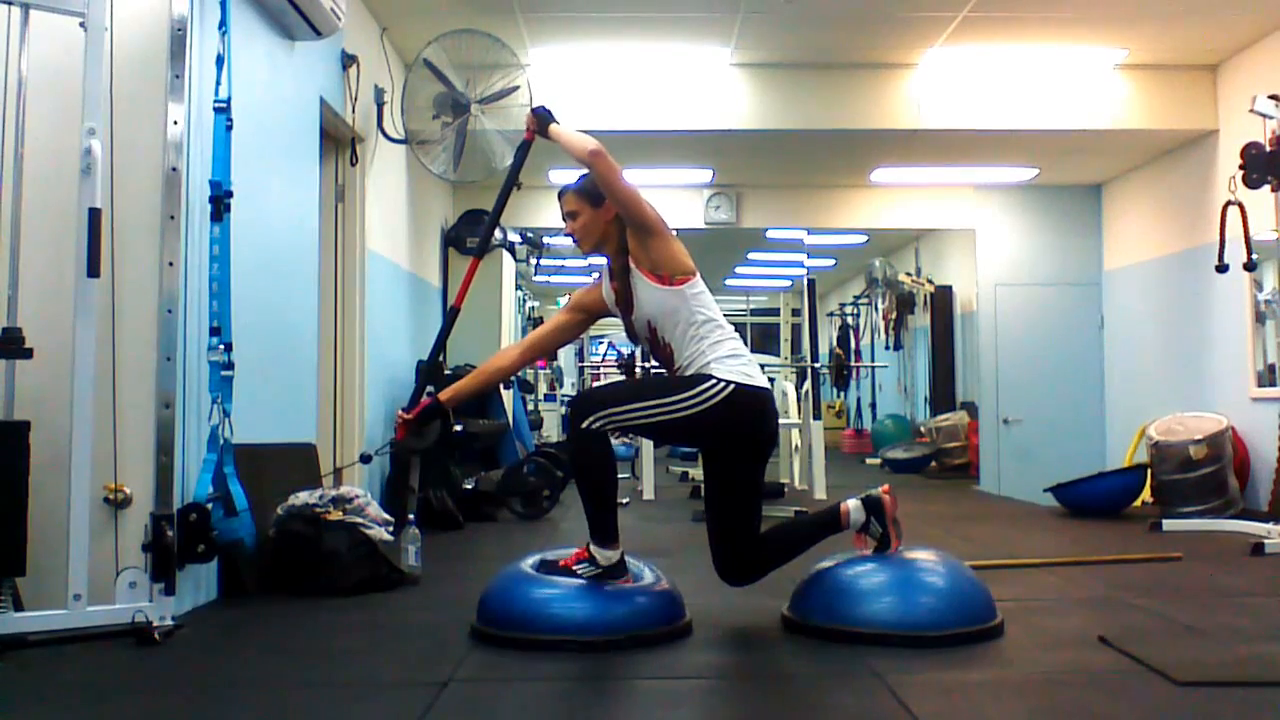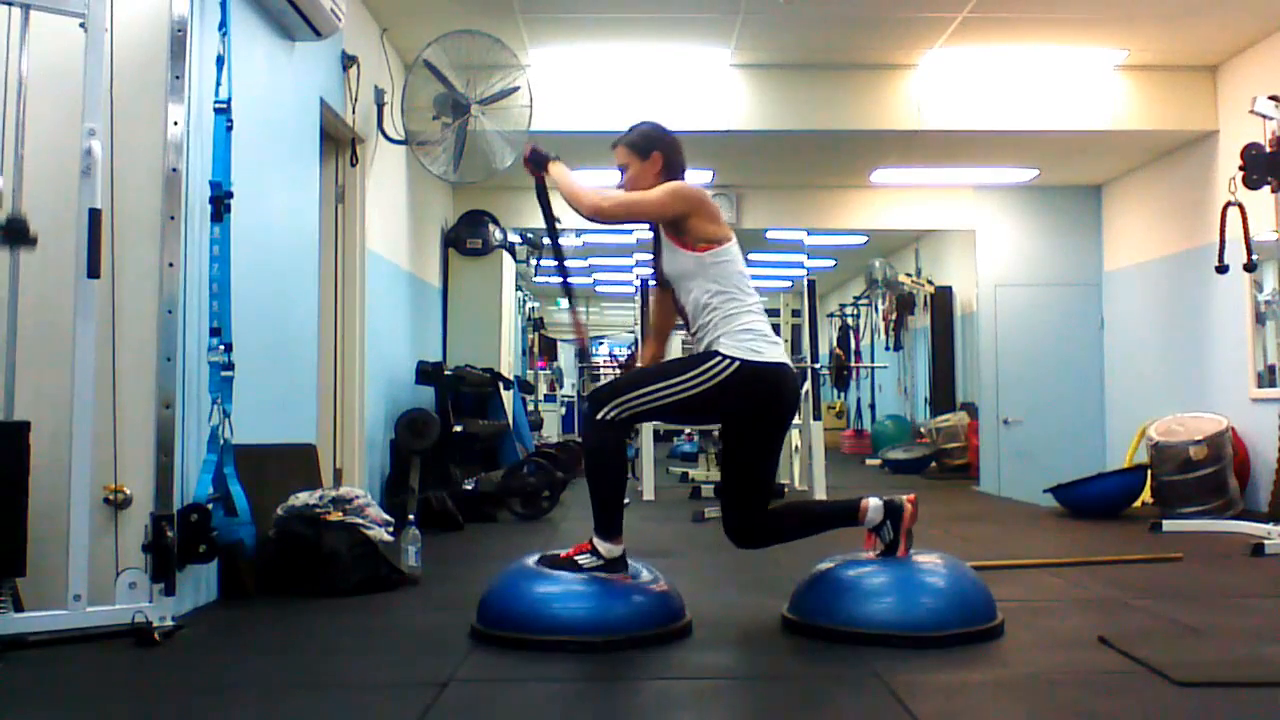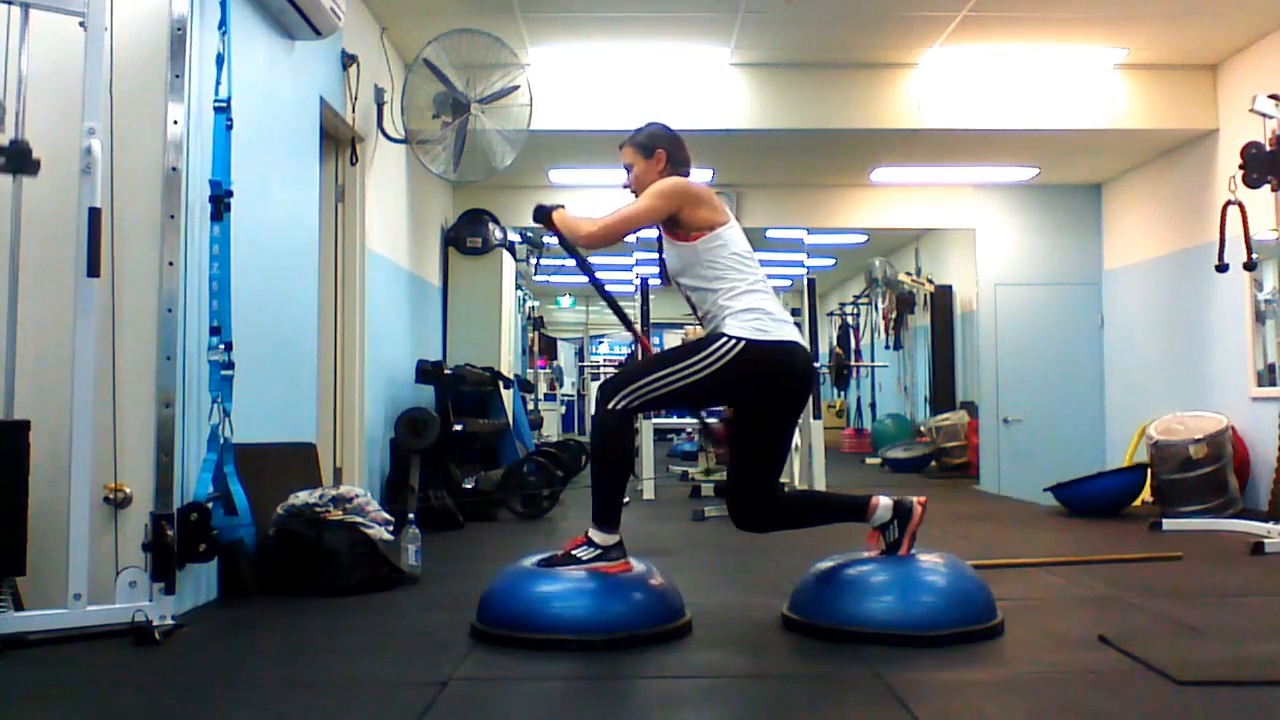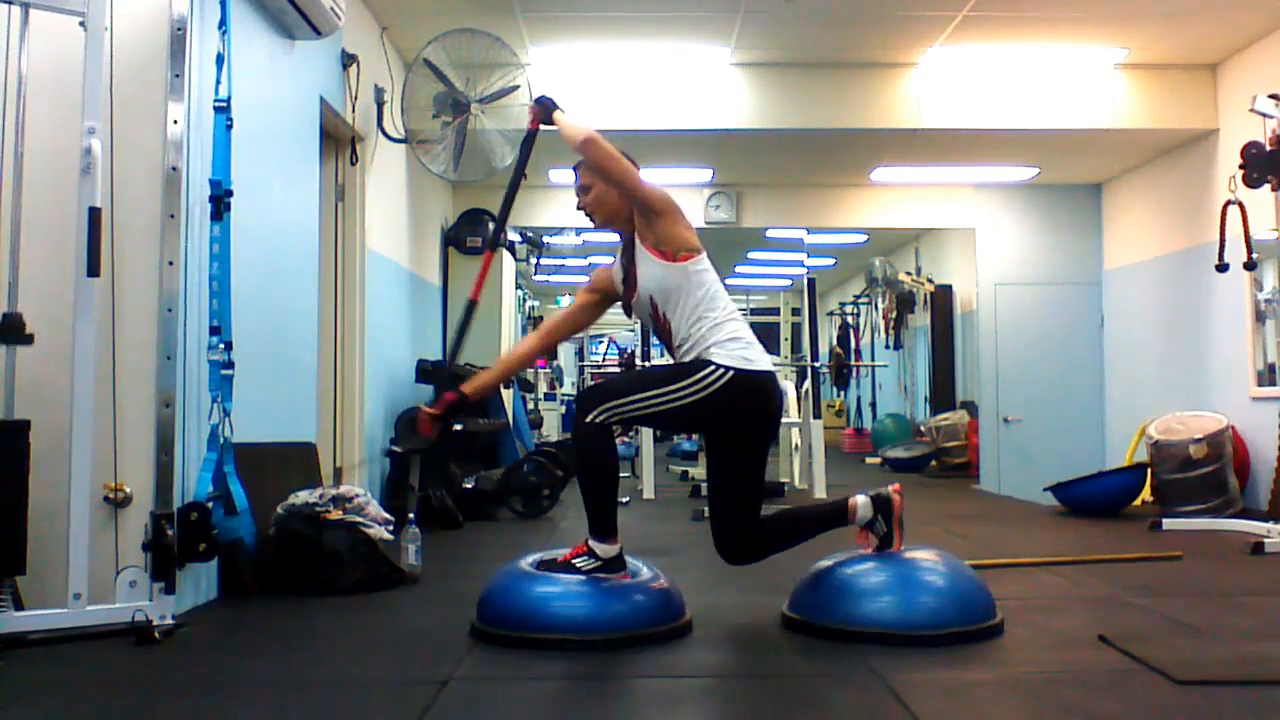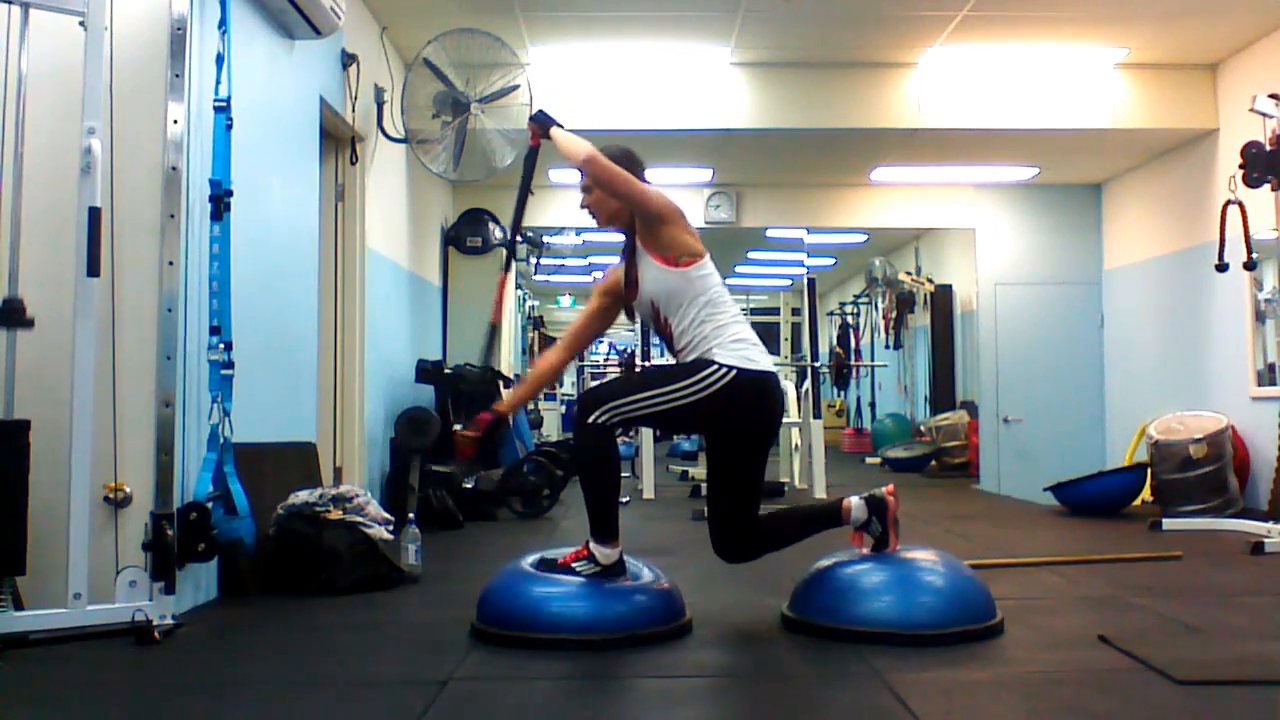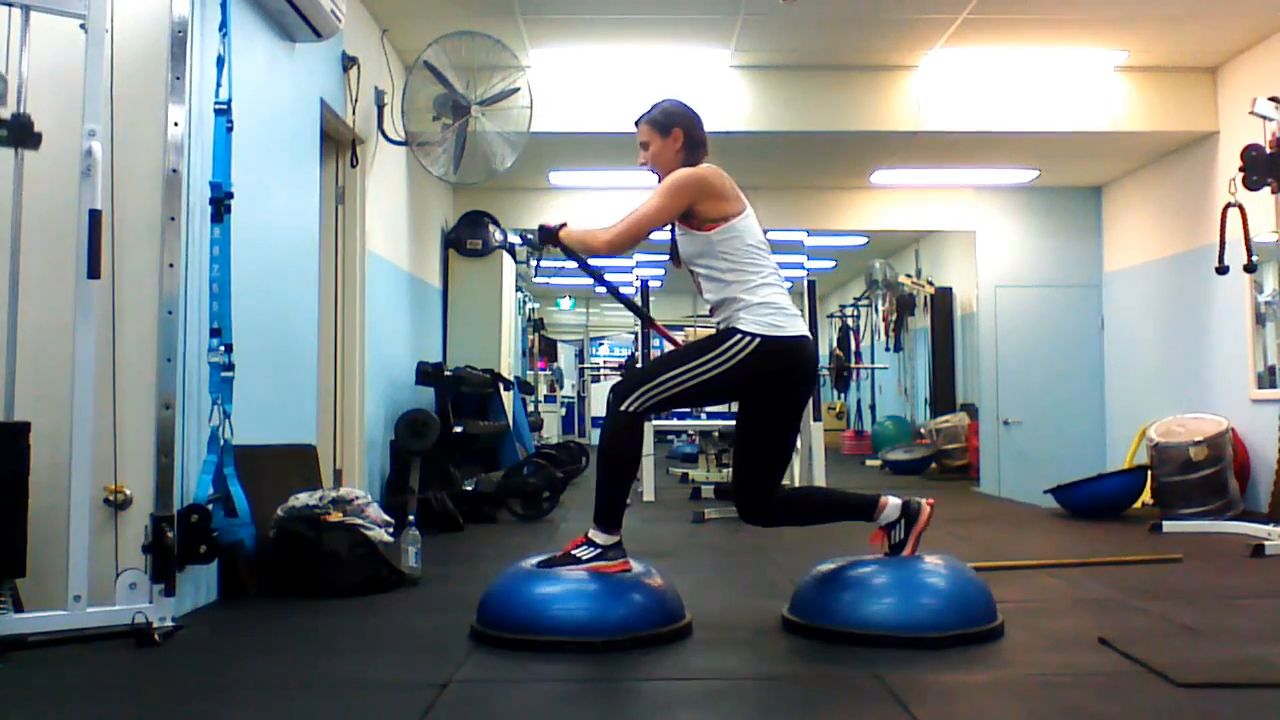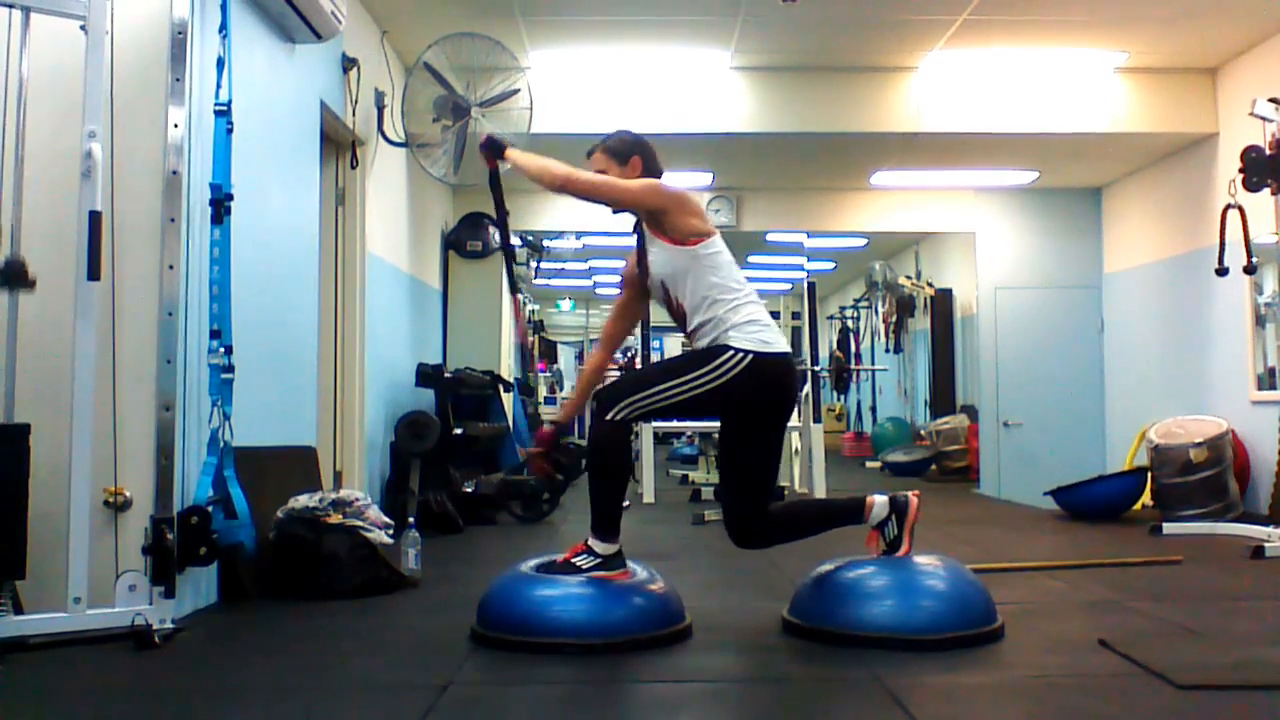
dt=0.7s
person 1, frame 1
left shoulder: (651, 241)
right shoulder: (597, 297)
left elbow: (596, 155)
right elbow: (517, 354)
left wrist: (551, 126)
right wrist: (438, 403)
left hip: (735, 396)
right hip: (731, 409)
left knee: (587, 413)
right knee: (739, 565)
left ankle: (605, 557)
right ankle: (861, 511)
person 1, frame 2
left shoulder: (688, 200)
right shoulder: (664, 243)
left elbow: (595, 207)
right elbow: (655, 341)
left wrist: (551, 167)
right wrist: (606, 432)
left hip: (744, 368)
right hip: (767, 382)
left knee: (604, 407)
right knee: (748, 528)
left ankle: (607, 551)
right ankle: (881, 512)
person 1, frame 3
left shoulder: (680, 191)
right shoulder: (686, 229)
left elbow: (593, 234)
left wrist: (554, 214)
right wrist: (728, 410)
left hip: (754, 348)
right hip: (786, 361)
left knee: (614, 397)
right knee: (753, 509)
left ankle: (604, 543)
right ankle: (888, 510)
person 1, frame 4
left shoulder: (658, 213)
right shoulder: (611, 280)
left elbow: (590, 141)
right elbow: (538, 340)
left wrist: (552, 113)
right wrist: (462, 394)
left hip: (736, 378)
right hip: (743, 392)
left knee: (592, 411)
right knee: (738, 544)
left ankle: (606, 552)
right ankle: (867, 507)
person 1, frame 5
left shoulder: (662, 216)
right shoulder: (617, 277)
left elbow: (591, 161)
right elbow: (563, 351)
left wrist: (554, 131)
right wrist: (498, 411)
left hip: (737, 379)
right hip: (745, 392)
left knee: (595, 413)
right knee: (735, 542)
left ankle: (603, 555)
right ankle: (864, 508)
person 1, frame 6
left shoulder: (694, 181)
right shoulder: (704, 197)
left elbow: (611, 242)
left wrist: (560, 233)
left hip: (762, 341)
right hip: (788, 352)
left knee: (627, 399)
right knee: (757, 502)
left ankle: (604, 542)
right ankle: (895, 511)
person 1, frame 7
left shoulder: (668, 201)
right shoulder: (638, 263)
left elbow: (568, 177)
right elbow: (604, 348)
left wrist: (508, 153)
right wrist: (560, 422)
left hip: (750, 359)
right hip: (758, 372)
left knee: (612, 406)
right knee: (750, 527)
left ankle: (603, 552)
right ankle: (883, 508)
